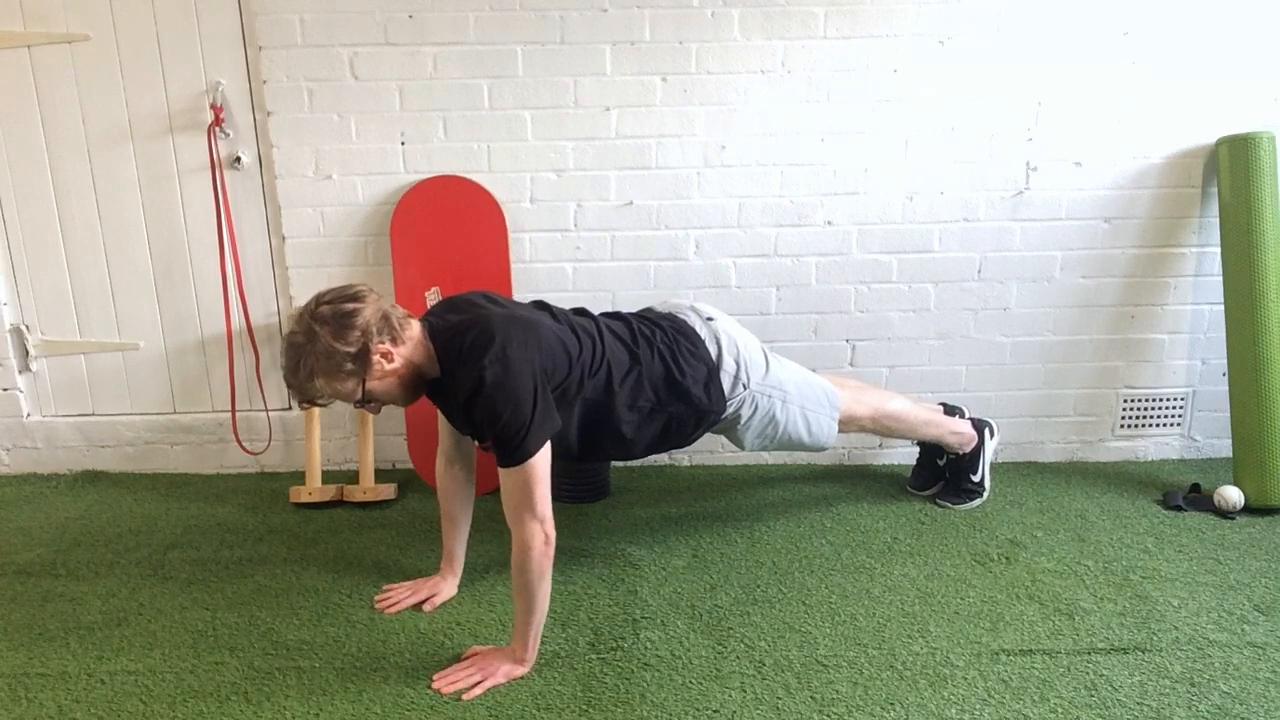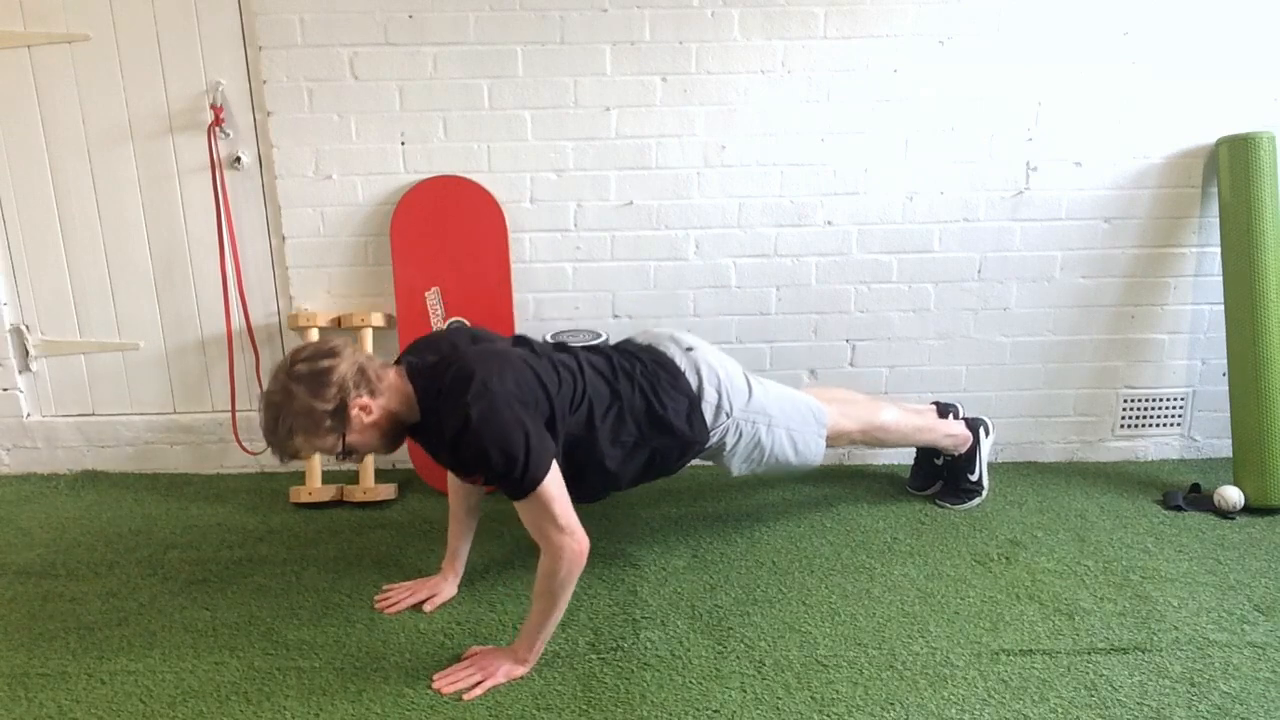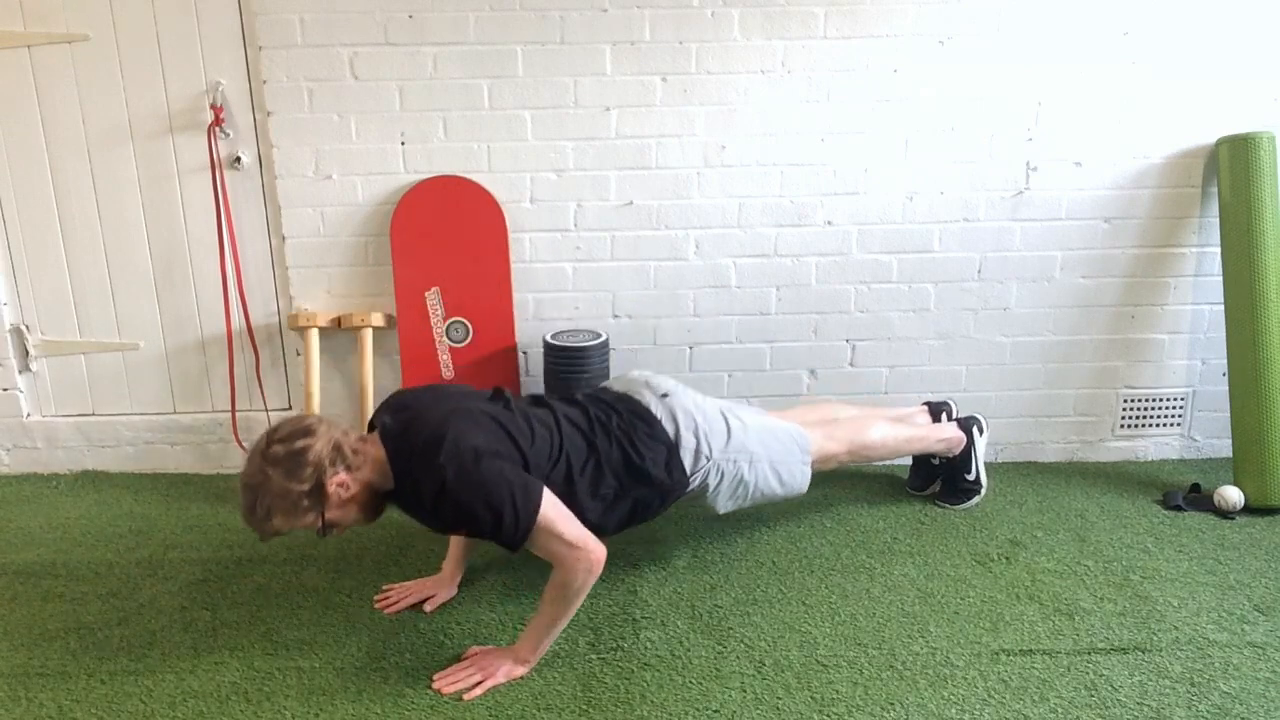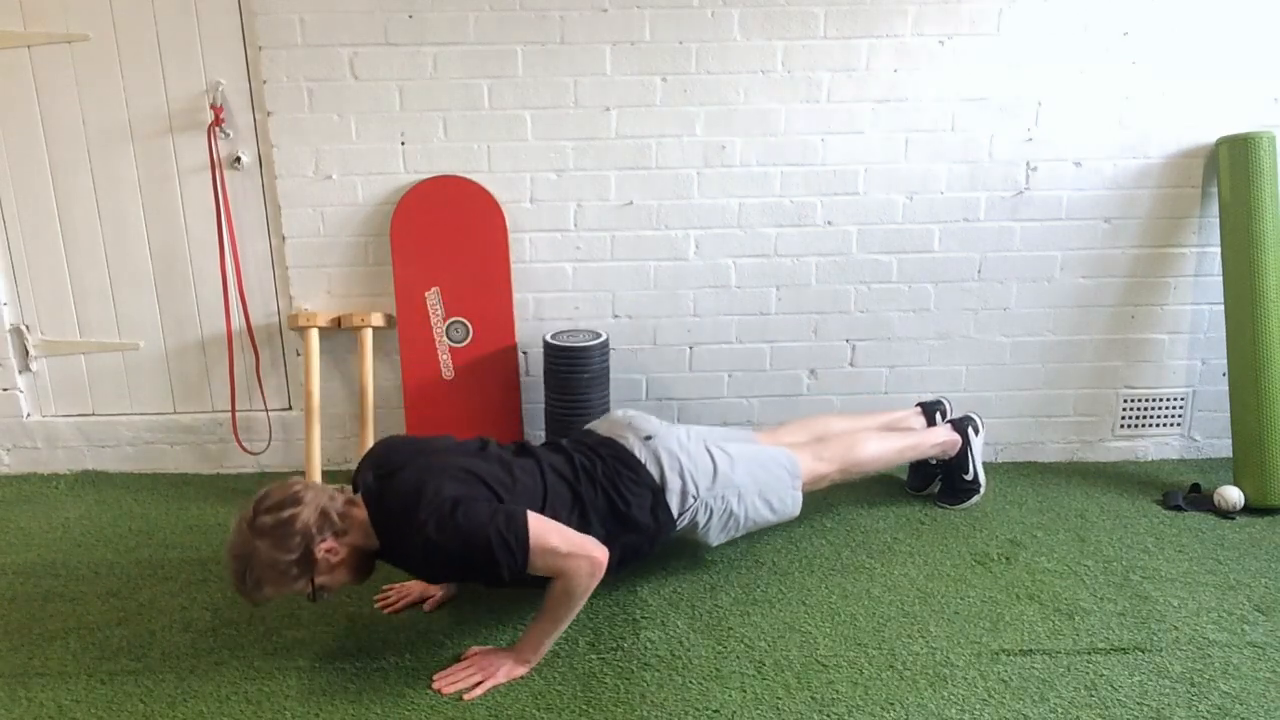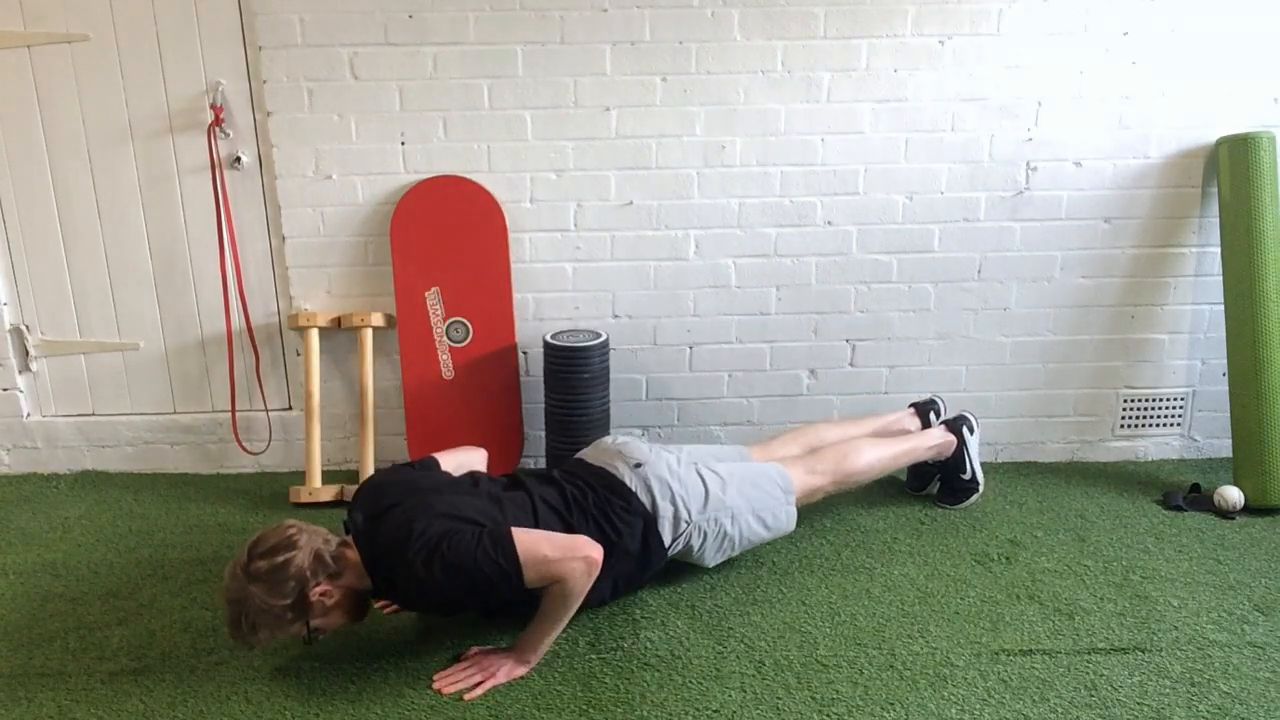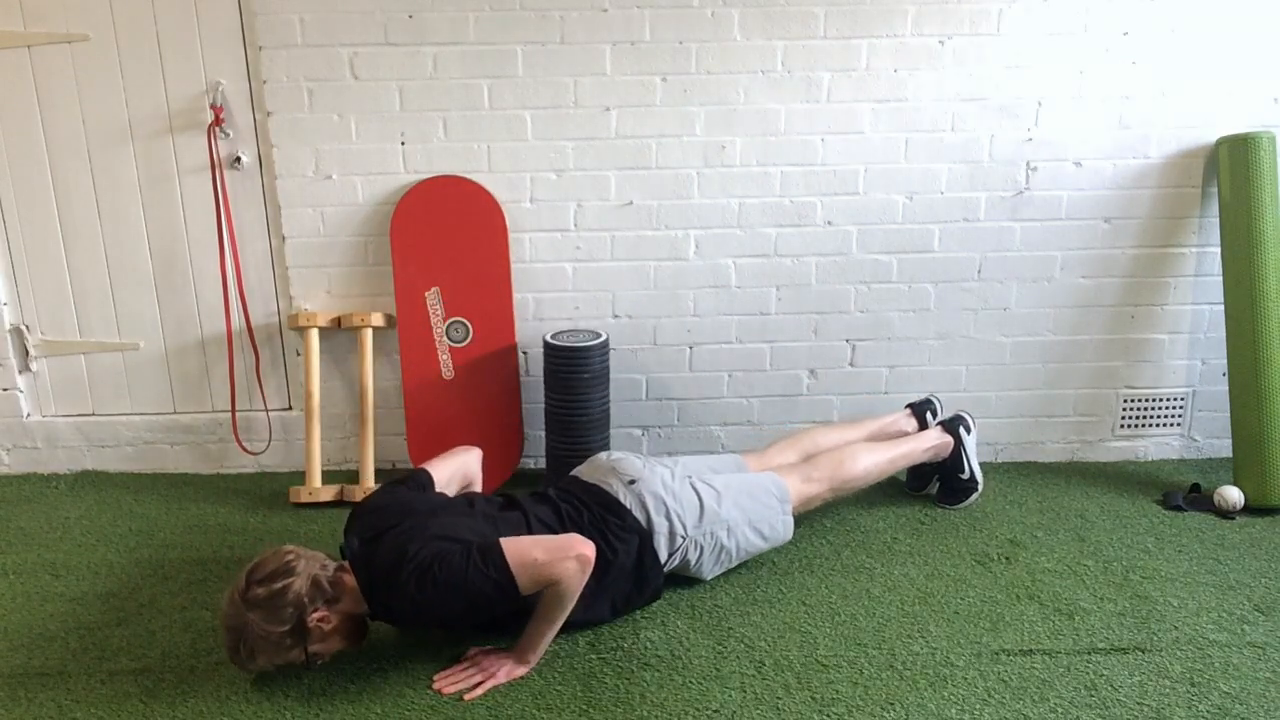
dt=0.4s
person 1, frame 1
left shoulder: (498, 370)
right shoulder: (438, 336)
left elbow: (534, 531)
right elbow: (455, 458)
left wrist: (519, 655)
right wrist: (448, 573)
left hip: (707, 368)
right hip: (670, 340)
left knee: (841, 413)
right knee: (828, 405)
left ankle: (965, 437)
right ankle: (943, 422)
person 1, frame 2
left shoulder: (482, 408)
right shoulder: (419, 372)
left elbow: (567, 545)
right elbow: (466, 465)
left wrist: (520, 656)
right wrist: (448, 573)
left hip: (690, 397)
right hip: (653, 368)
left knee: (831, 427)
right knee: (809, 415)
left ankle: (960, 437)
right ankle: (935, 416)
person 1, frame 3
left shoulder: (451, 467)
right shoulder: (393, 427)
left elbow: (583, 554)
left wrist: (519, 657)
right wrist: (450, 574)
left hip: (670, 443)
right hip: (630, 407)
left knee: (821, 448)
right knee: (789, 430)
left ankle: (953, 437)
right ankle: (926, 414)
person 1, frame 4
left shoulder: (429, 523)
right shoulder: (379, 472)
left elbow: (586, 559)
left wrist: (521, 657)
right wrist: (446, 574)
left hip: (656, 484)
right hip: (617, 445)
left knee: (813, 467)
right knee: (779, 448)
left ankle: (949, 440)
right ankle: (922, 418)
person 1, frame 5
left shoulder: (420, 559)
right shoulder: (376, 504)
left elbow: (581, 559)
left wrist: (522, 657)
left hip: (650, 511)
right hip: (612, 468)
left knee: (807, 480)
right knee: (773, 460)
left ankle: (945, 440)
right ankle: (916, 418)
person 1, frame 6
left shoulder: (416, 580)
right shoulder: (375, 521)
left elbow: (573, 557)
right elbow: (466, 456)
left wrist: (522, 657)
left hip: (649, 528)
right hip: (613, 481)
left knee: (803, 486)
right knee: (769, 466)
left ankle: (942, 440)
right ankle: (914, 419)
